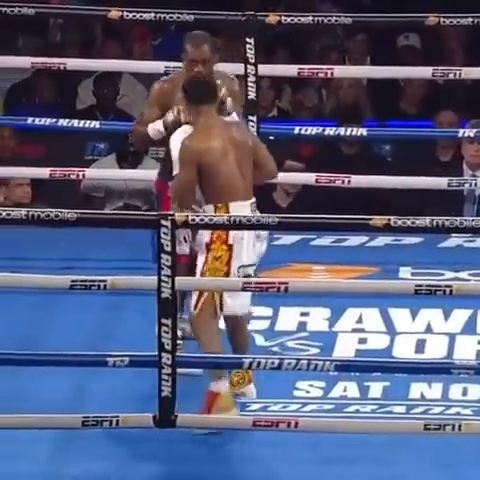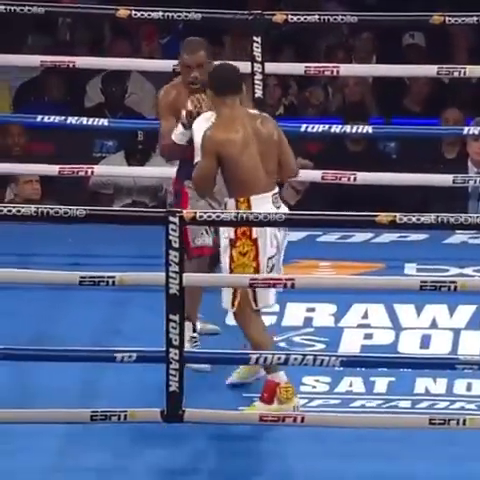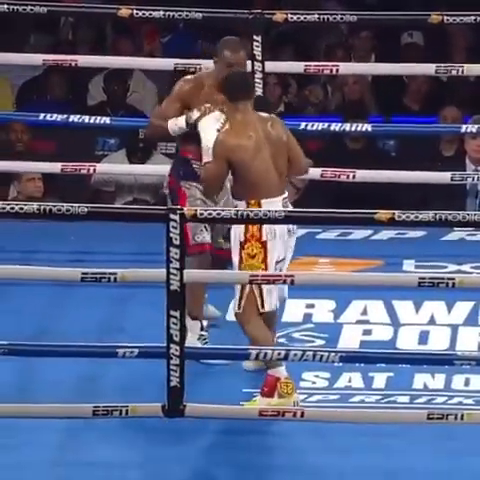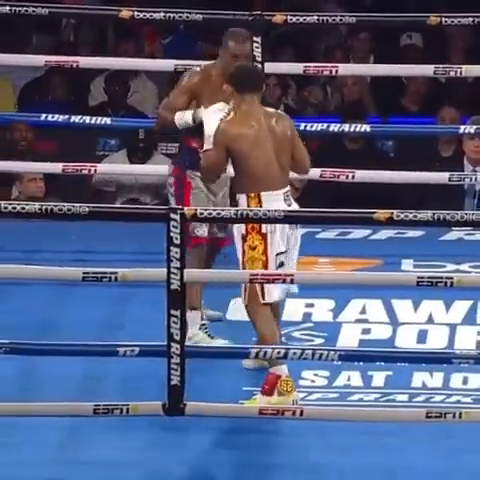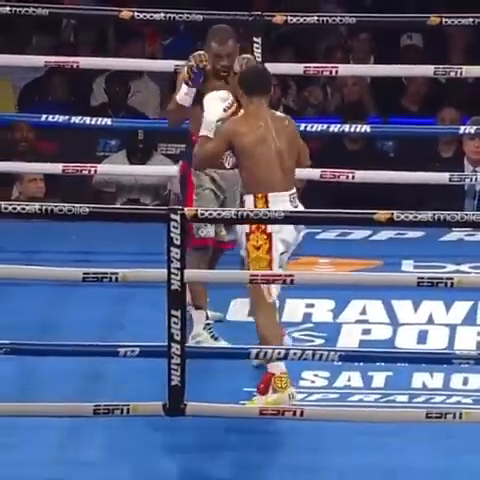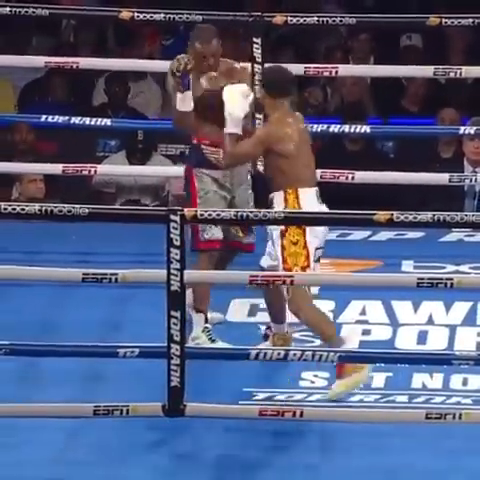
dt=0.3s
person 1, frame 1
left shoulder: (192, 144)
right shoulder: (240, 128)
left elbow: (183, 202)
right elbow: (270, 171)
left wrist: (183, 171)
left hip: (226, 229)
left knee: (202, 315)
right knee: (233, 302)
left ankle: (220, 396)
right ankle: (242, 377)
person 1, frame 2
left shoulder: (215, 135)
right shoulder: (266, 121)
left elbow: (203, 190)
right elbow: (291, 170)
left wrist: (202, 156)
left hip: (248, 220)
right hip: (275, 211)
left knee: (244, 310)
right knee: (252, 298)
left ankle: (280, 388)
right ankle: (256, 360)
person 1, frame 3
left shoulder: (226, 140)
right shoulder: (275, 124)
left elbow: (210, 190)
right elbow: (301, 167)
left wrist: (208, 151)
left hip: (257, 222)
right hip: (281, 213)
left knee: (246, 310)
right knee: (265, 296)
left ankle: (281, 383)
right ankle: (266, 349)
person 1, frame 4
left shoulder: (228, 128)
right shoulder: (282, 120)
left elbow: (209, 176)
right elbow: (304, 166)
left wrist: (210, 136)
left hip: (258, 214)
right hip: (286, 207)
left knee: (256, 300)
right knee: (270, 291)
left ankle: (281, 383)
right ankle: (268, 349)
person 1, frame 5
left shoulder: (235, 126)
right shoulder: (285, 122)
left elbow: (200, 161)
right elbow: (303, 160)
left wrist: (209, 122)
left hip: (265, 214)
right hip: (288, 208)
left knee: (262, 297)
right knee: (264, 288)
left ankle: (277, 380)
right ankle: (273, 342)
person 1, frame 6
left shoulder: (273, 130)
right shoulder: (296, 122)
left elbow: (230, 160)
left wrist: (233, 119)
left hip: (297, 213)
right hip: (296, 209)
left knee: (297, 298)
left ankle: (350, 360)
right ankle: (280, 337)
person 2, frame 1
left shoulder: (228, 84)
right shoulder: (166, 88)
right elbow: (138, 136)
left wrist: (226, 108)
right wrist: (167, 122)
right hip: (177, 179)
right knee: (179, 260)
left ankle: (179, 316)
person 2, frame 2
right shoulder: (170, 94)
right elbow: (167, 151)
right wrist: (185, 123)
right hip: (192, 179)
left knee: (214, 254)
right knee: (198, 255)
left ankle: (190, 317)
right ankle: (186, 334)
person 2, frame 3
right shoulder: (190, 86)
right elbow: (153, 128)
right wrist: (189, 119)
right hip: (188, 179)
left knee: (224, 252)
right knee: (199, 251)
left ankle: (193, 307)
right ankle: (194, 334)
person 2, frame 4
right shoulder: (198, 78)
right elbow: (162, 117)
right wrist: (196, 115)
right hip: (191, 167)
left knee: (216, 240)
right knee: (197, 242)
left ankle: (192, 302)
right ankle: (195, 328)
person 2, frame 5
left shoulder: (244, 72)
right shoulder: (192, 71)
right elbow: (173, 119)
right wrist: (192, 81)
left hip: (231, 162)
left knee: (221, 241)
right knee: (202, 242)
left ankle: (192, 299)
right ankle: (200, 328)
person 2, frame 6
left shoulder: (238, 72)
right shoulder: (180, 78)
right elbow: (184, 126)
left wrist: (223, 92)
right wrist: (183, 86)
left hip: (236, 162)
right hip: (203, 165)
left knee: (237, 240)
right knee: (209, 245)
left ankle: (194, 297)
right ankle: (200, 330)
